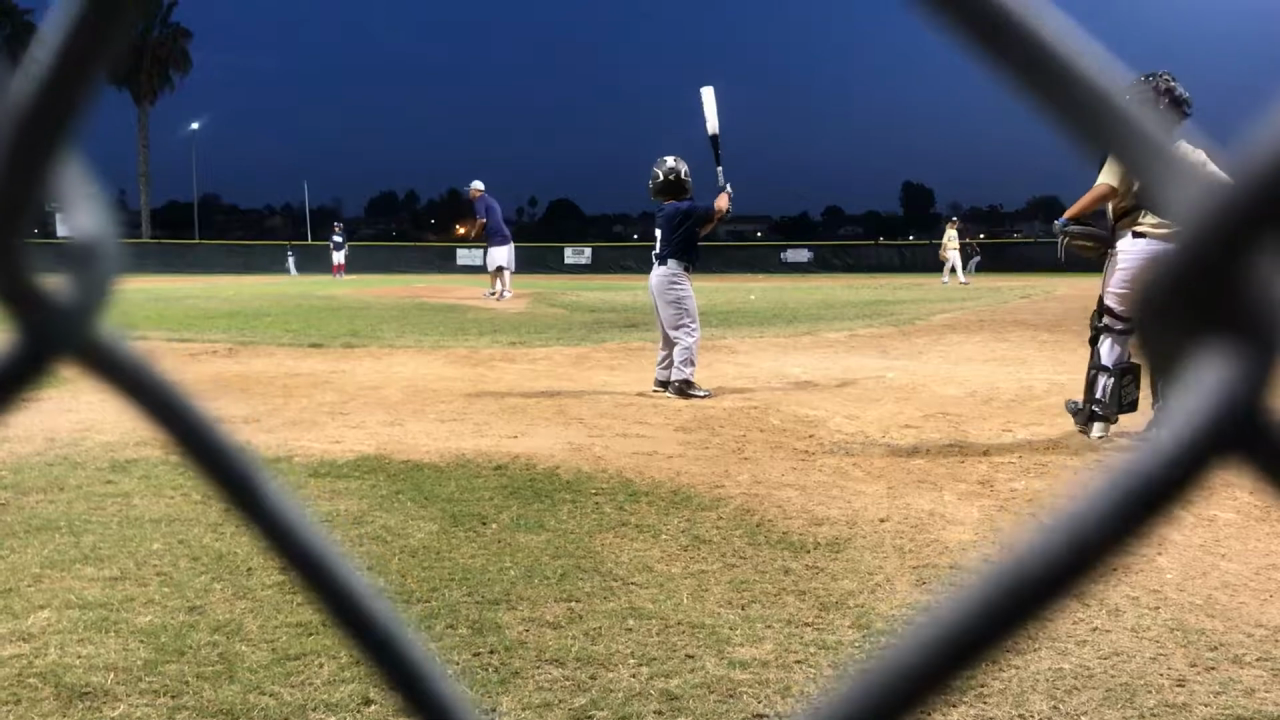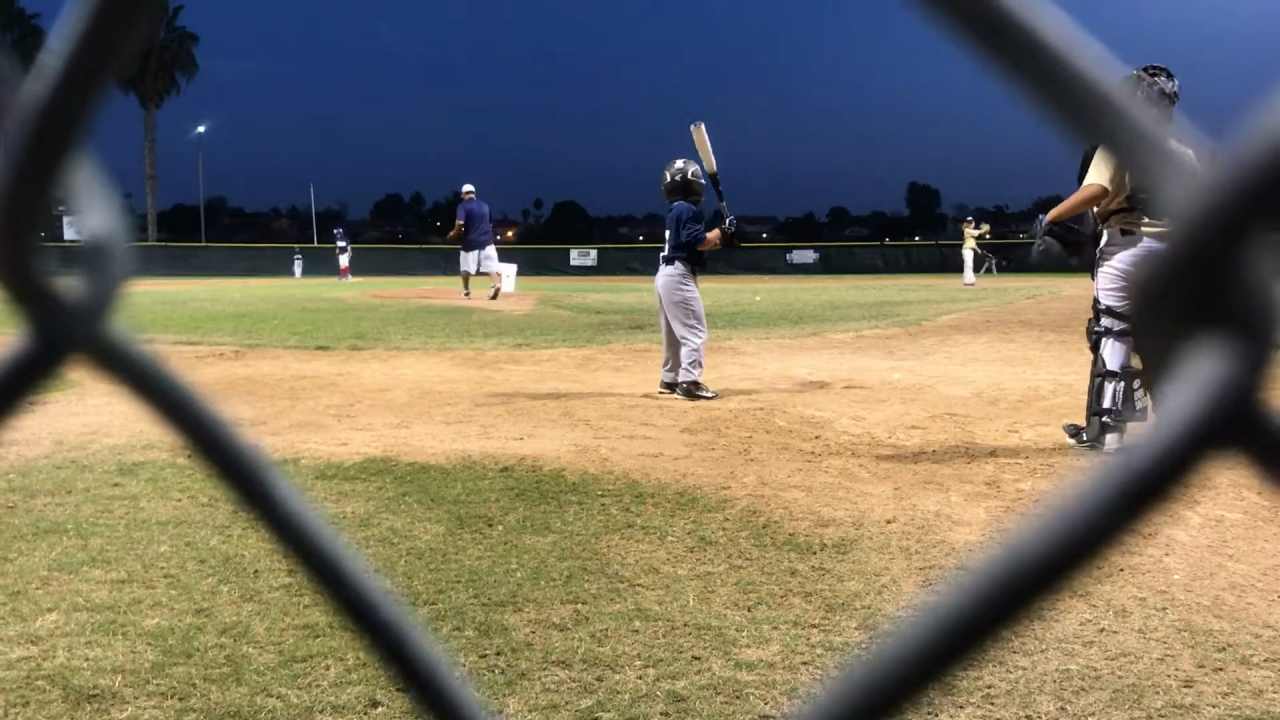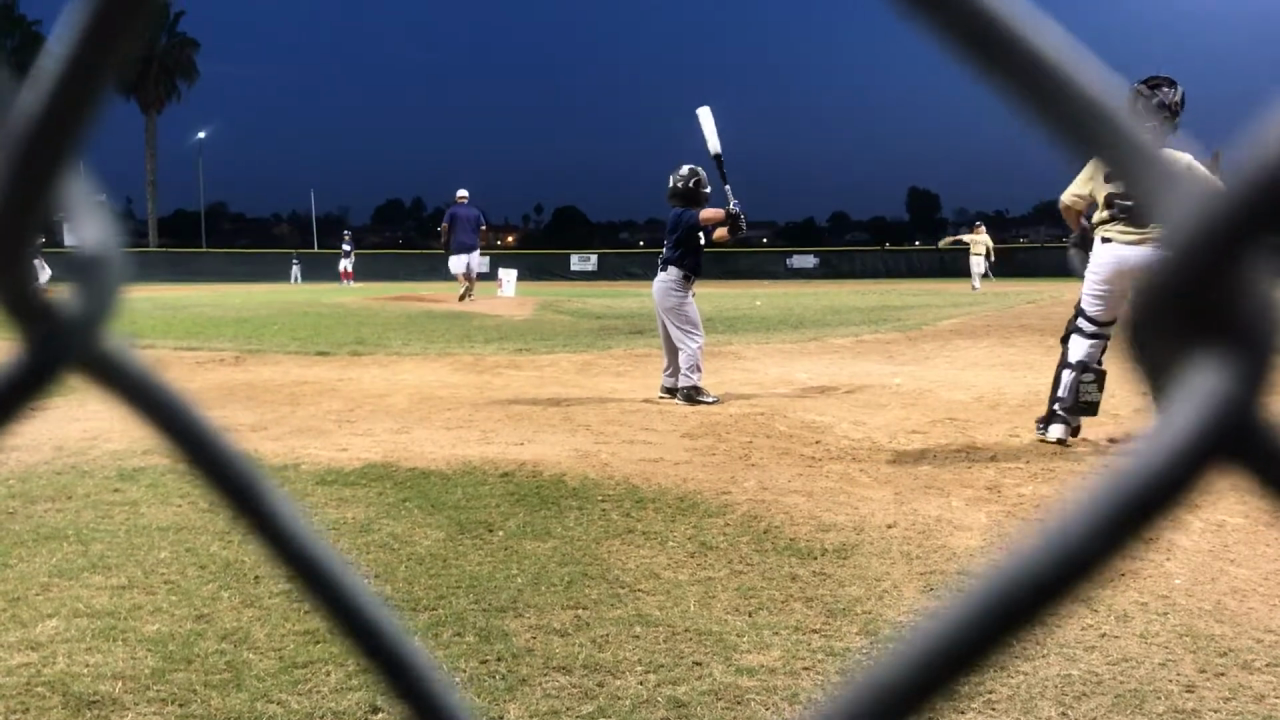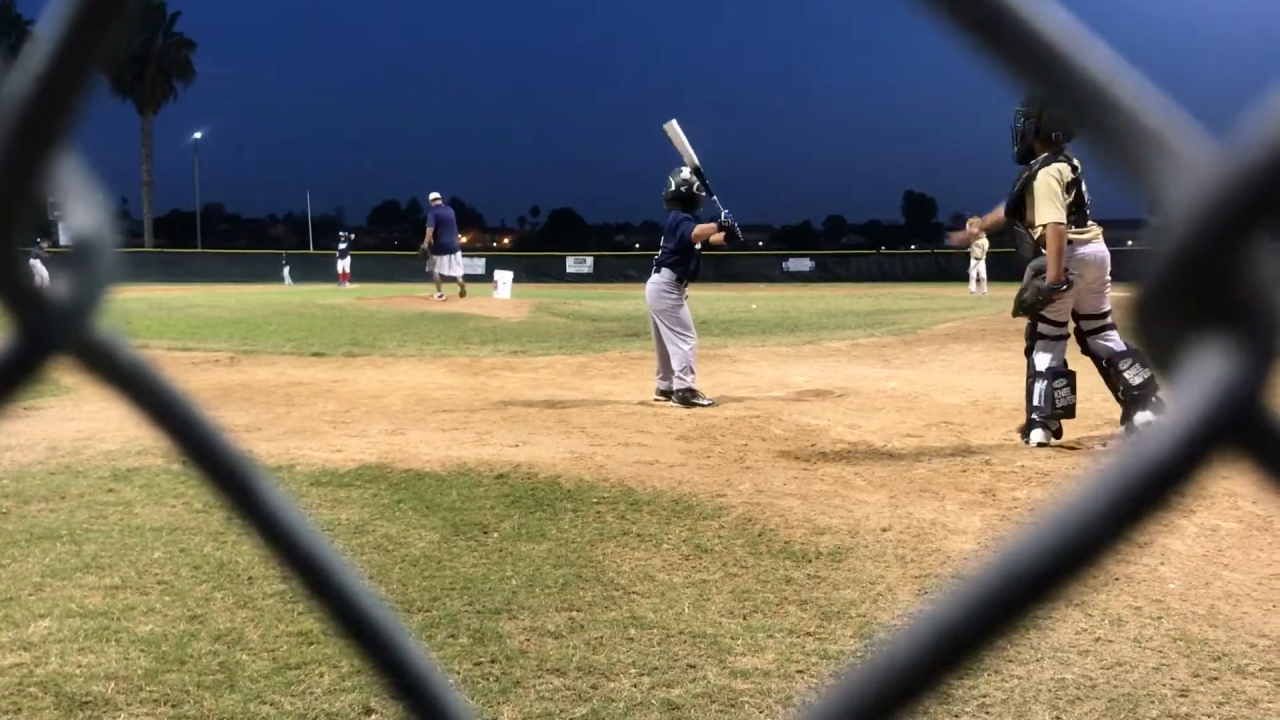
dt=0.7s
person 1, frame 1
right shoulder: (1192, 154)
left elbow: (1103, 190)
left wrist: (1065, 219)
left hip: (1135, 247)
right hip: (1178, 248)
left knee: (1111, 329)
left ankle: (1098, 415)
person 1, frame 2
right shoulder: (1181, 152)
left elbow: (1095, 191)
left wrist: (1050, 218)
left hip: (1126, 245)
right hip: (1169, 247)
left knee: (1112, 334)
left ankle: (1106, 428)
person 1, frame 3
left shoulder: (1105, 158)
right shoulder: (1181, 162)
left elbow: (1069, 204)
left wrist: (1081, 233)
left hip: (1110, 253)
right hip: (1158, 255)
left knee: (1086, 335)
left ankle: (1059, 419)
person 1, frame 4
left shoulder: (1045, 173)
right shoulder: (1065, 160)
left elbow: (1055, 227)
right elbow: (1015, 210)
left wrist: (1055, 277)
right wrist: (975, 230)
left hip: (1069, 257)
right hip: (1095, 250)
left knee: (1046, 341)
right knee: (1102, 334)
left ankle: (1042, 425)
right ankle: (1143, 405)
person 2, frame 1
left shoulder: (665, 211)
right shoulder: (682, 210)
left elbow: (695, 233)
right elbow: (718, 207)
left wrist: (715, 219)
right wrist: (725, 192)
left hip: (661, 274)
right hip: (673, 276)
left knee: (671, 331)
right knee: (688, 330)
left ankle: (663, 378)
right ankle: (681, 382)
person 2, frame 2
left shoulder: (677, 211)
right shoulder: (687, 210)
left elbow: (697, 243)
right elbow: (700, 242)
left wrist: (723, 240)
right wrist: (722, 230)
left hip: (668, 275)
right hip: (679, 277)
left knee: (675, 333)
right knee: (694, 332)
left ankle: (670, 380)
right ankle: (688, 383)
person 2, frame 3
left shoulder: (687, 218)
right shoulder: (680, 215)
left elbow: (713, 234)
right elbow: (706, 216)
left wrist: (732, 229)
right wrist: (728, 213)
left hip: (669, 284)
right hip: (674, 284)
left knee: (675, 338)
right knee: (692, 337)
left ankle: (670, 385)
right ankle: (688, 389)
person 2, frame 4
left shoulder: (681, 219)
right shoulder: (681, 219)
left elbow: (708, 237)
right elbow: (696, 234)
left wrist: (727, 235)
right wrist: (720, 224)
left hip: (661, 286)
right hip: (667, 287)
left knee: (668, 340)
right knee: (684, 339)
left ankle: (665, 387)
right ankle: (683, 391)
